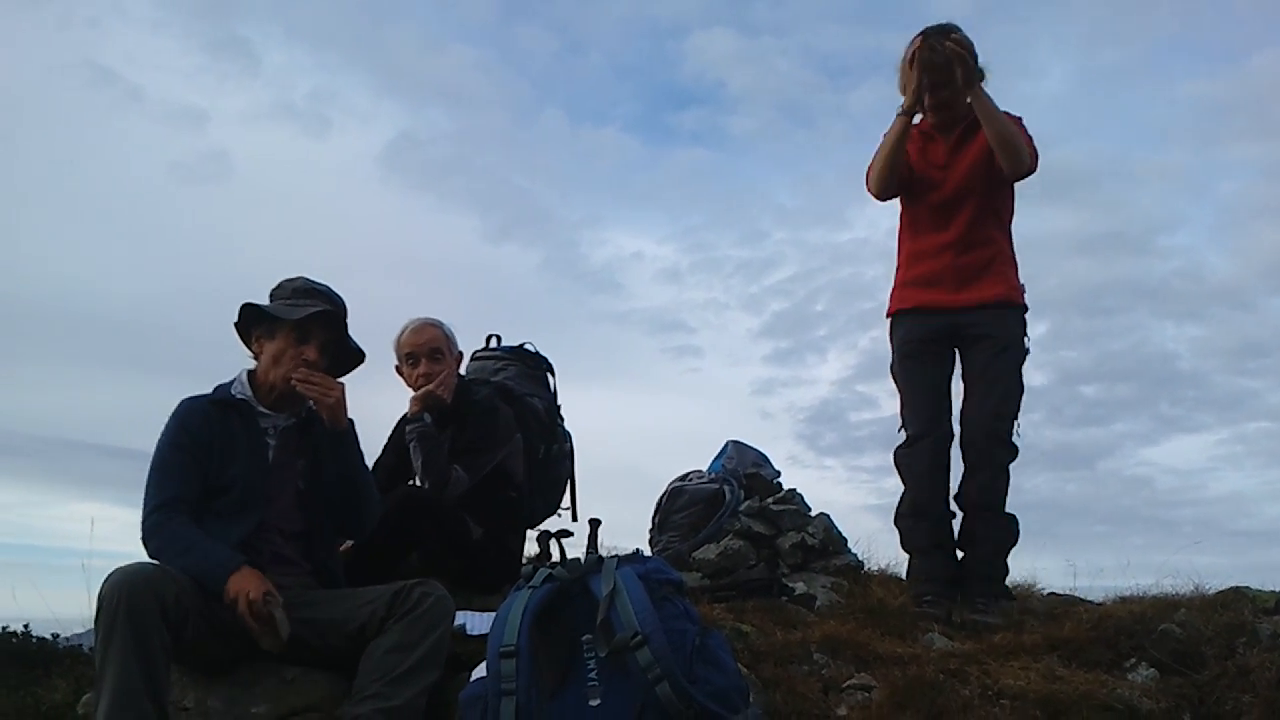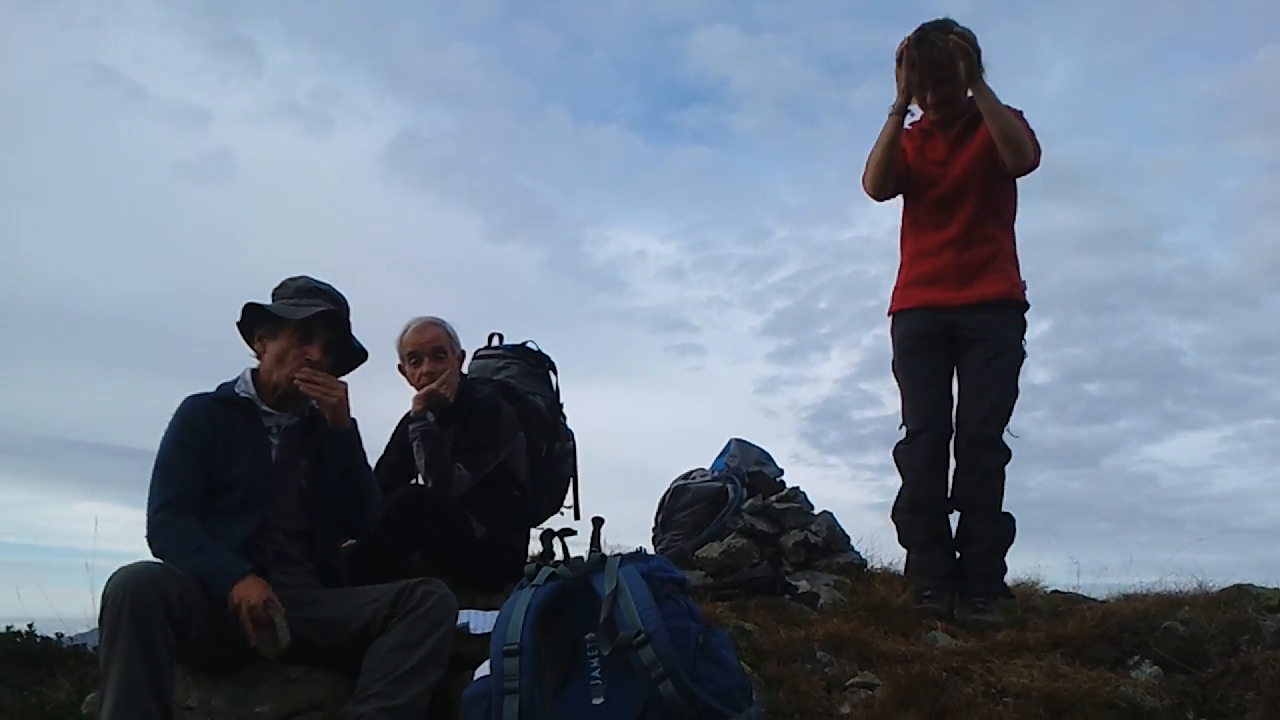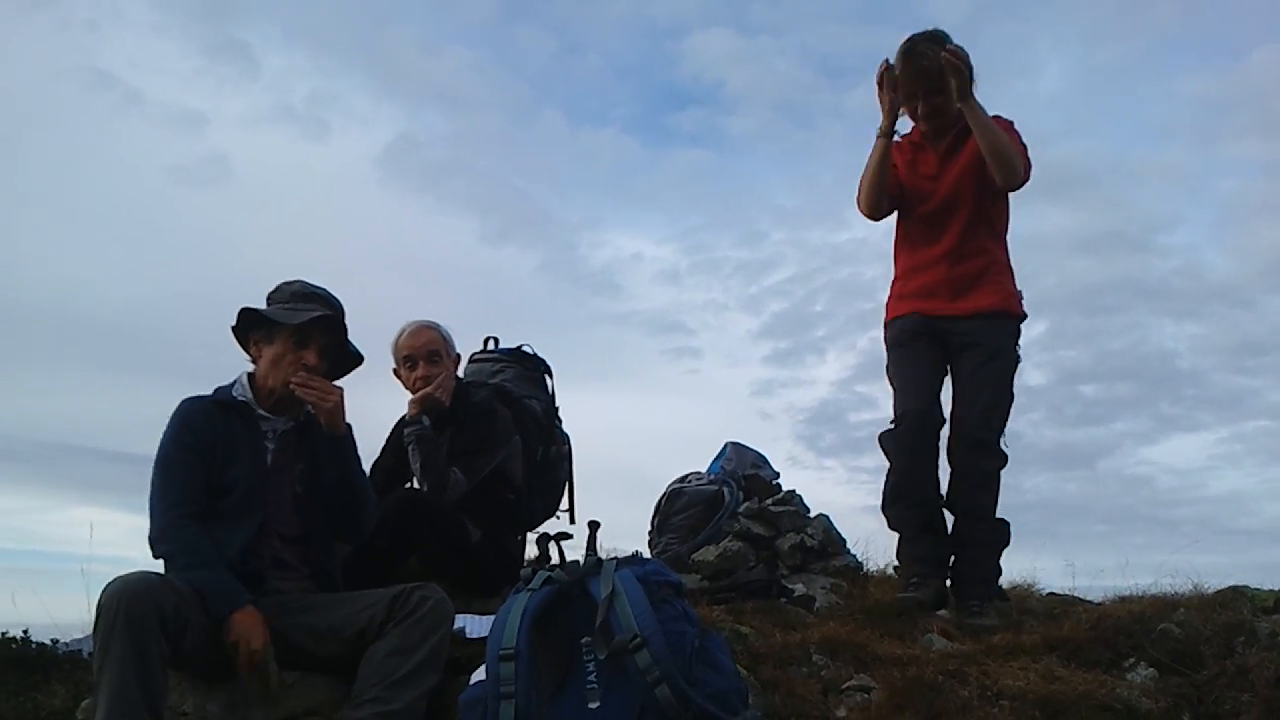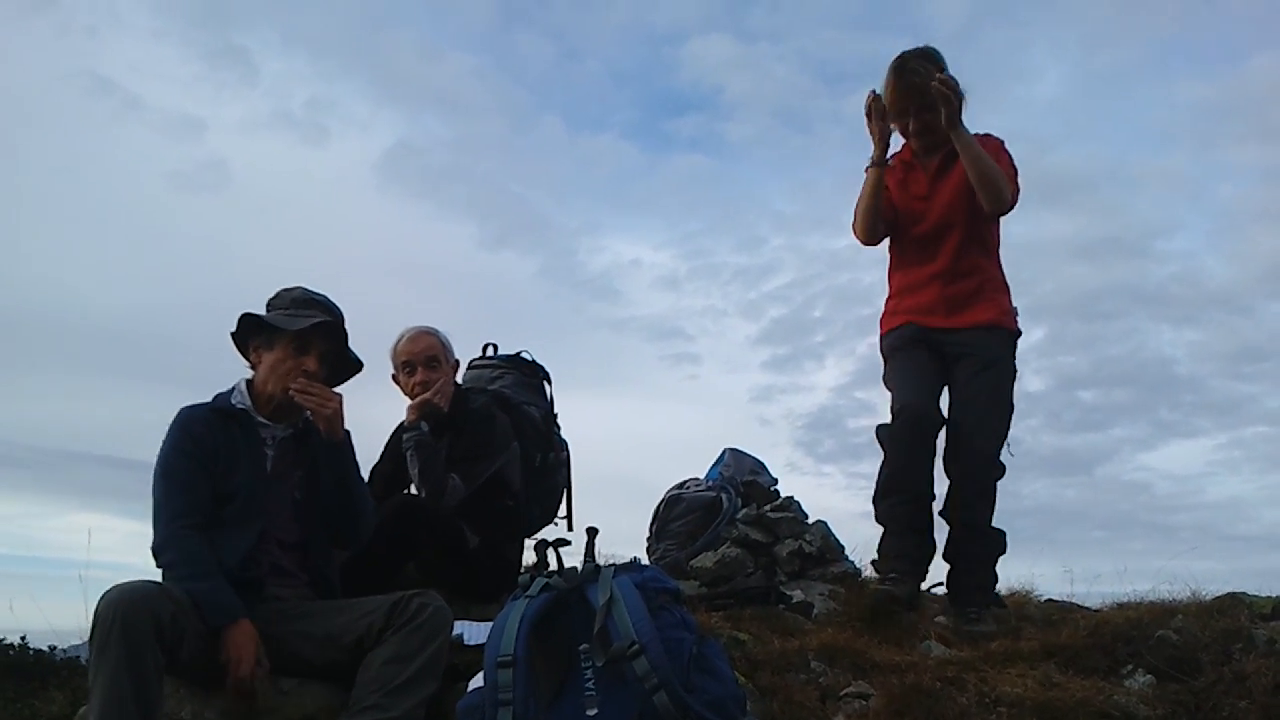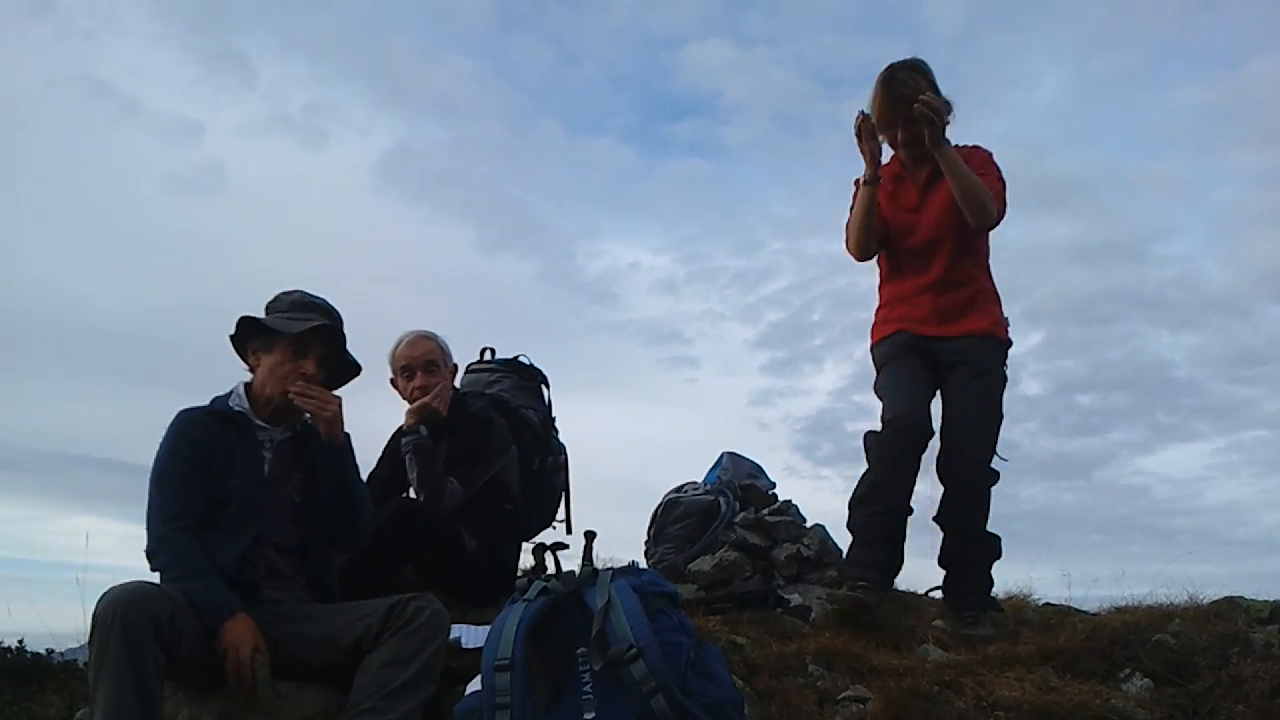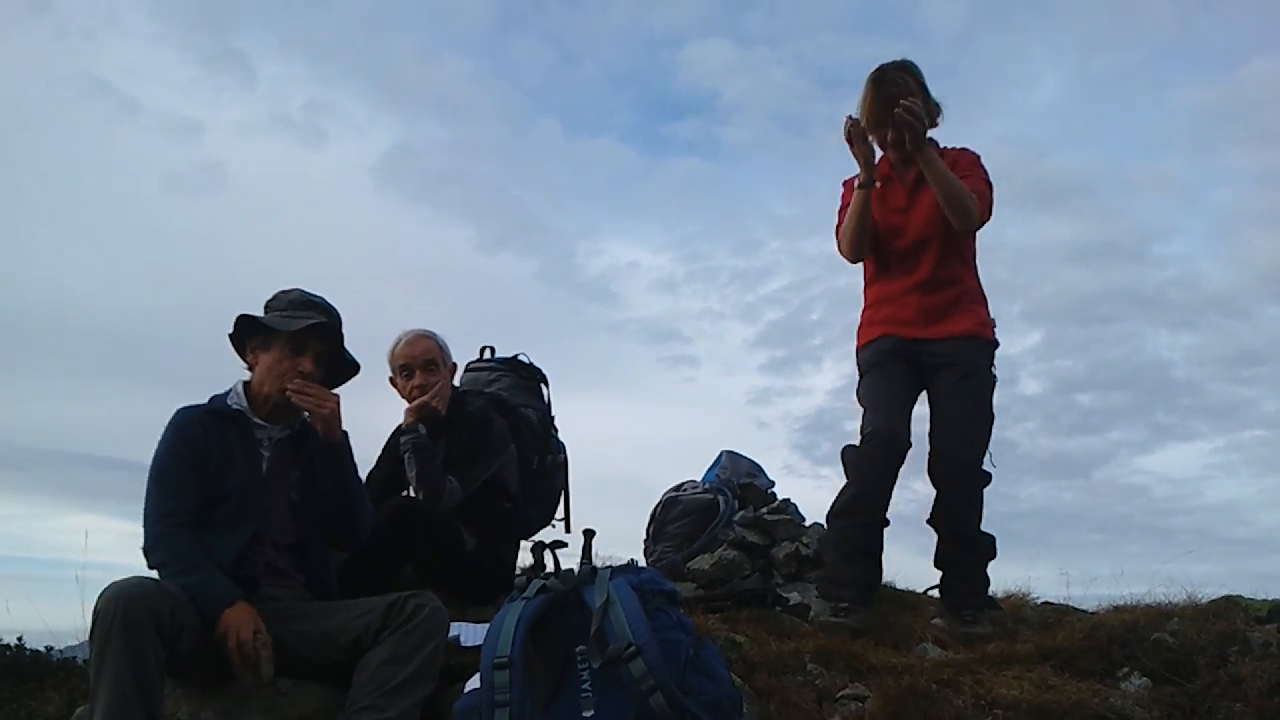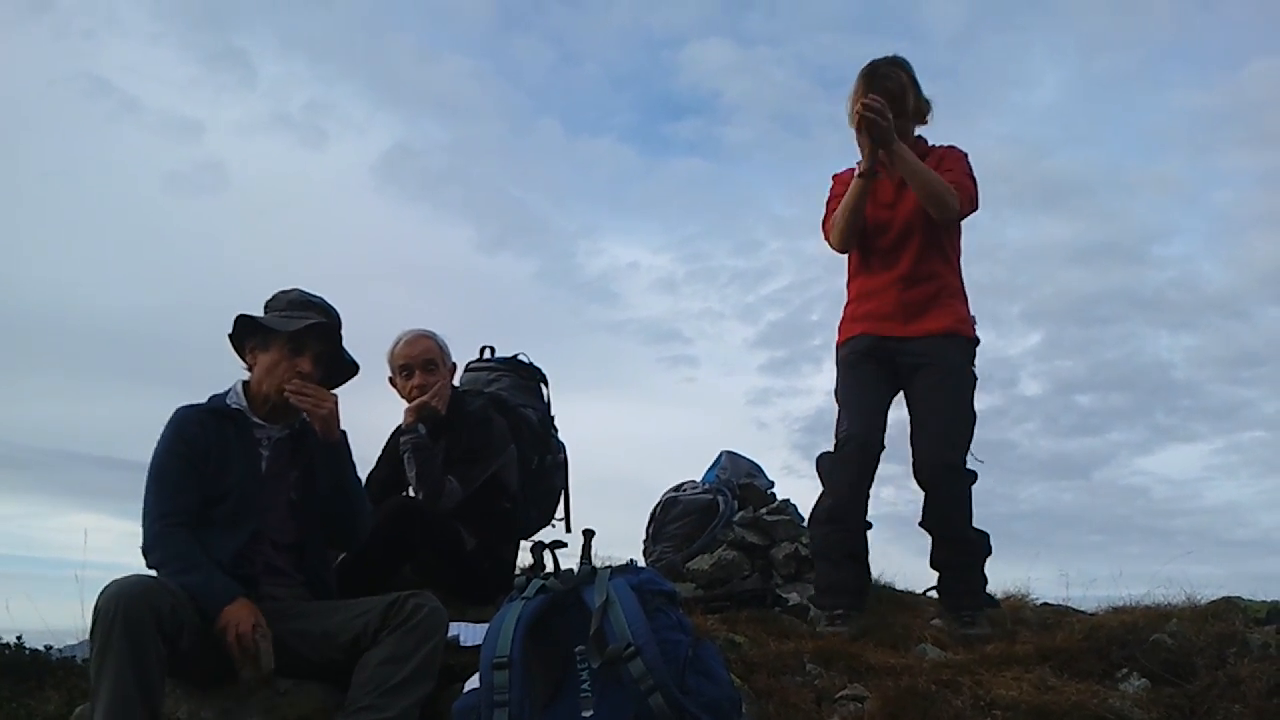
dt=0.1s
person 1, frame 1
left shoulder: (998, 128)
right shoulder: (903, 143)
left elbow: (1021, 165)
right elbow: (879, 186)
left wrist: (973, 91)
right wrist: (910, 106)
left hip: (993, 305)
right hip: (919, 309)
left knee: (988, 434)
right knee: (927, 435)
left ankle: (982, 582)
right ankle: (932, 581)
person 1, frame 2
left shoulder: (1000, 124)
right shoulder: (905, 140)
left elbow: (1024, 160)
right elbow: (875, 188)
left wrist: (977, 86)
right wrist: (901, 106)
left hip: (992, 304)
right hip: (920, 306)
left knee: (980, 435)
right knee: (925, 434)
left ankle: (979, 582)
right ankle: (931, 577)
person 1, frame 3
left shoulder: (992, 134)
right shoulder: (897, 153)
left elbow: (1013, 175)
right elbow: (871, 207)
left wrist: (968, 102)
right wrist: (888, 124)
left hip: (986, 313)
right hip: (914, 314)
left knee: (976, 441)
right knee: (915, 423)
left ankle: (975, 586)
right ankle: (922, 567)
person 1, frame 4
left shoulder: (984, 150)
right shoulder: (887, 171)
left elbow: (1000, 202)
right elbow: (867, 233)
left wrist: (954, 130)
right wrist: (880, 152)
left hip: (982, 327)
right hip: (911, 327)
left knee: (975, 453)
right knee: (913, 419)
left ankle: (972, 595)
right ankle: (900, 566)
person 1, frame 5
left shoulder: (972, 162)
right shoulder: (876, 184)
left elbow: (987, 217)
right elbow: (860, 249)
left wrist: (940, 148)
right wrist: (872, 170)
left hip: (974, 336)
right hip: (902, 335)
left knee: (967, 461)
right knee: (903, 427)
left ankle: (968, 599)
right ankle: (868, 571)
person 1, frame 6
left shoulder: (961, 165)
right shoulder: (861, 187)
left elbow: (973, 216)
right elbow: (852, 249)
left wrist: (915, 152)
right wrist: (868, 173)
left hip: (960, 339)
right hip: (887, 339)
left knee: (958, 463)
right knee: (880, 442)
left ankle: (966, 598)
right ankle: (847, 591)
person 1, frame 7
left shoulder: (946, 161)
right shoulder: (850, 183)
left elbow: (951, 209)
right elbow: (840, 240)
left wrist: (895, 146)
right wrist: (867, 161)
left hip: (940, 336)
right hip: (866, 338)
left knee: (942, 464)
right knee: (853, 452)
left ankle: (963, 598)
right ankle: (838, 599)
person 2, frame 1
left shoulder: (323, 432)
right shoulder: (200, 416)
left elbow: (359, 526)
right elbow: (162, 523)
left wrist: (339, 429)
right wrist: (230, 573)
left hip: (304, 606)
right hip: (213, 601)
left knee: (427, 600)
right knee: (134, 586)
person 2, frame 2
left shoulder: (326, 430)
right shoulder: (203, 415)
left elbow: (362, 525)
right elbow: (168, 524)
left wrist: (341, 428)
right wrist: (236, 579)
left hip: (307, 604)
right hip: (216, 599)
left knee: (430, 599)
right knee: (139, 584)
person 2, frame 3
left shoulder: (321, 435)
right shoulder: (200, 418)
left elbow: (356, 530)
right elbow: (172, 528)
left wrist: (337, 433)
right wrist: (235, 608)
left hip: (302, 611)
right hip: (212, 609)
left knee: (426, 605)
right knee: (134, 595)
person 2, frame 4
left shoulder: (321, 442)
right shoulder: (200, 425)
left elbow: (354, 537)
right elbow: (176, 537)
left wrist: (336, 441)
right wrist: (231, 621)
left hip: (301, 618)
right hip: (212, 617)
left knee: (426, 612)
right knee: (130, 605)
person 2, frame 5
left shoulder: (319, 444)
right shoulder: (197, 428)
left elbow: (353, 540)
right elbow: (169, 539)
left wrist: (336, 443)
right wrist: (228, 617)
left hip: (298, 622)
right hip: (209, 618)
left knee: (423, 615)
right knee: (128, 605)
person 2, frame 6
left shoulder: (318, 442)
right shoulder: (196, 426)
left elbow: (351, 538)
right elbow: (165, 536)
left wrist: (333, 441)
right wrist: (227, 606)
left hip: (298, 619)
right hip: (208, 614)
left knee: (422, 613)
right knee: (129, 601)
person 2, frame 7
left shoulder: (317, 442)
right shoulder: (195, 426)
left elbow: (350, 538)
right elbow: (164, 535)
left wrist: (331, 440)
right wrist: (227, 602)
left hip: (297, 619)
right hip: (207, 614)
left knee: (421, 612)
right knee: (130, 598)
person 3, frame 1
left shoulder: (488, 411)
right shoulder: (415, 420)
left elbow: (442, 490)
left wrist: (420, 420)
left hip: (489, 556)
right hip: (439, 550)
left knee: (411, 501)
person 3, frame 2
left shoulder: (490, 409)
right shoulder: (417, 419)
left elbow: (445, 489)
right elbow: (378, 493)
left wrist: (423, 419)
left hip: (492, 555)
right hip: (444, 549)
left knee: (413, 500)
person 3, frame 3
left shoulder: (486, 412)
right shoulder: (412, 423)
left elbow: (441, 493)
right elbow: (373, 496)
left wrist: (418, 423)
left hip: (489, 559)
right hip: (439, 551)
left knee: (409, 504)
person 3, frame 4
left shoulder: (484, 419)
right shoulder: (411, 429)
left elbow: (439, 499)
right elbow: (372, 501)
left wrist: (416, 429)
left hip: (486, 565)
right hip: (437, 558)
left knee: (407, 510)
person 3, frame 5
left shoulder: (483, 423)
right shoulder: (409, 433)
left elbow: (438, 502)
right elbow: (370, 506)
left wrist: (416, 433)
left hip: (484, 569)
right hip: (436, 561)
left knee: (405, 514)
person 3, frame 6
left shoulder: (481, 421)
right shoulder: (409, 432)
left elbow: (436, 501)
right elbow: (369, 505)
left wrist: (414, 432)
left hip: (483, 568)
right hip: (434, 562)
left knee: (404, 511)
person 3, frame 7
left shoulder: (481, 421)
right shoulder: (408, 432)
left elbow: (436, 500)
right elbow: (369, 505)
left wrist: (415, 432)
left hip: (483, 568)
right hip: (434, 560)
left knee: (403, 511)
